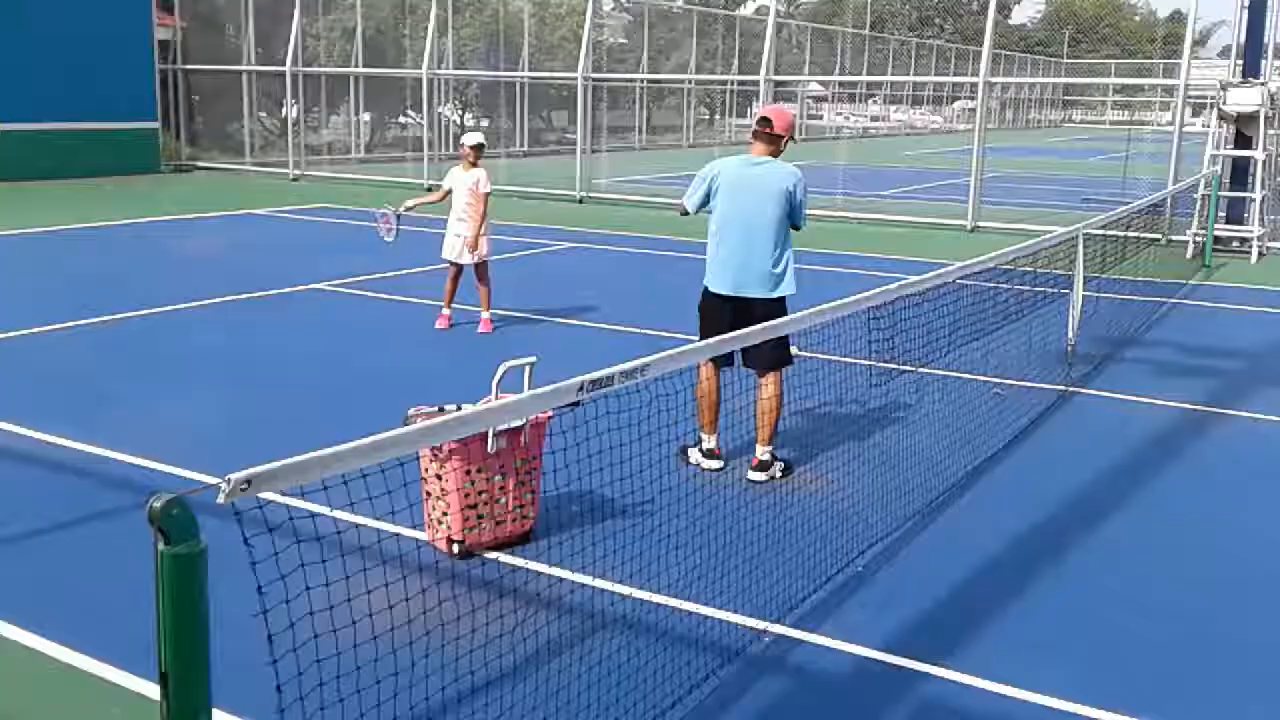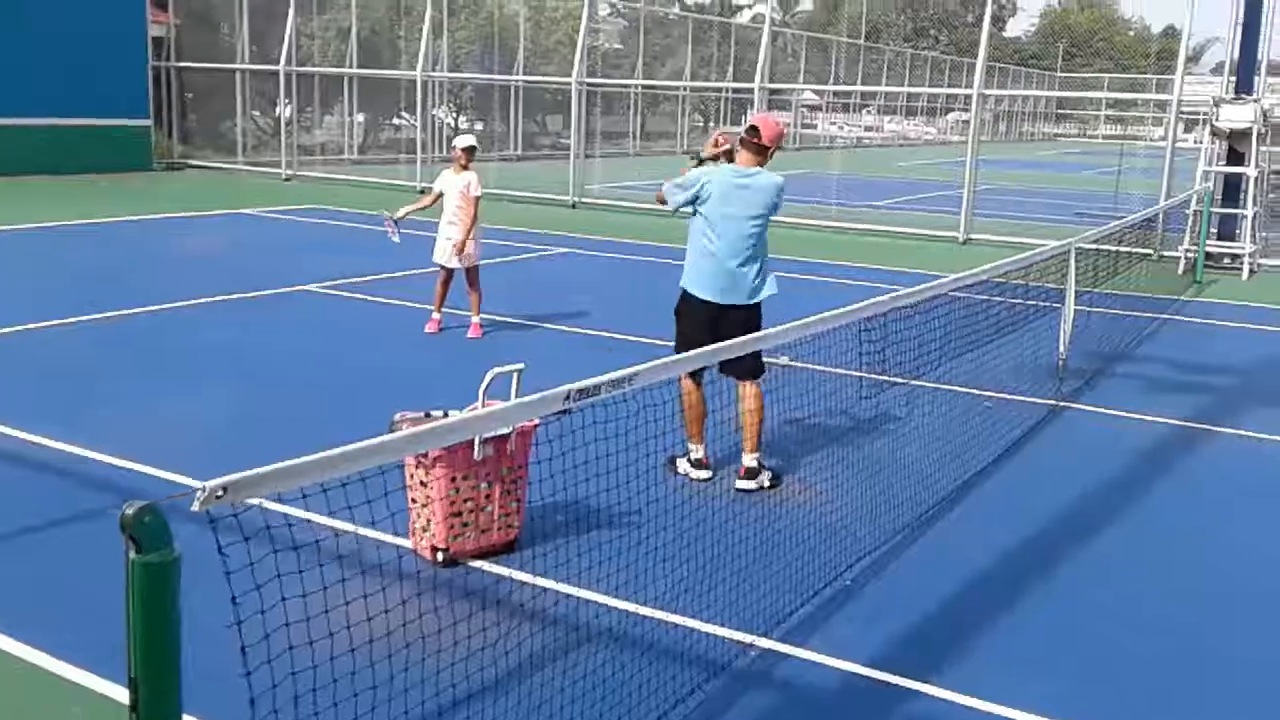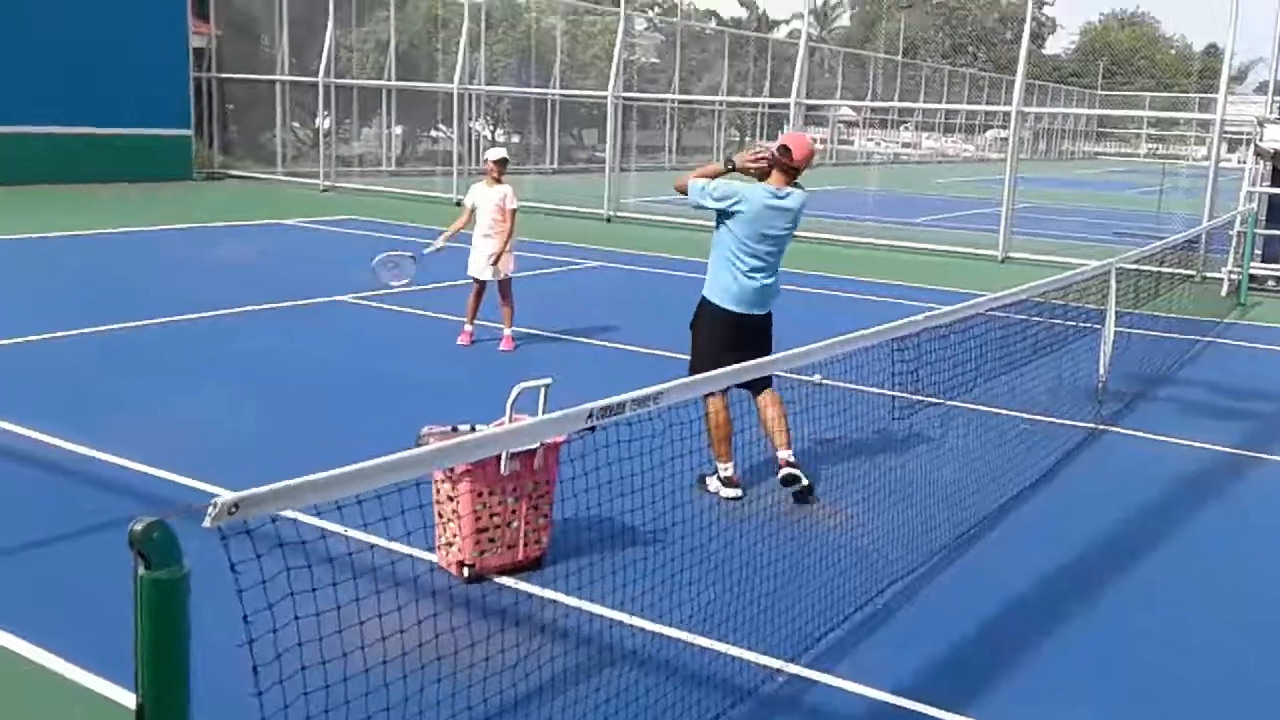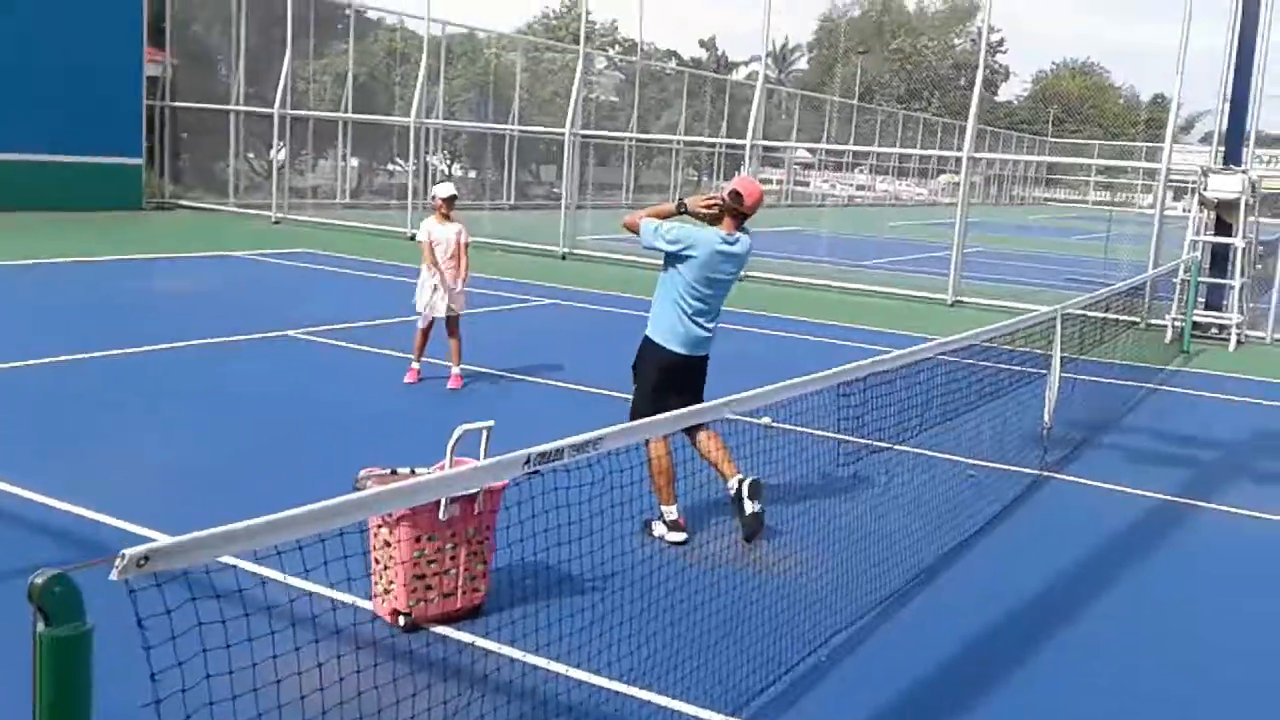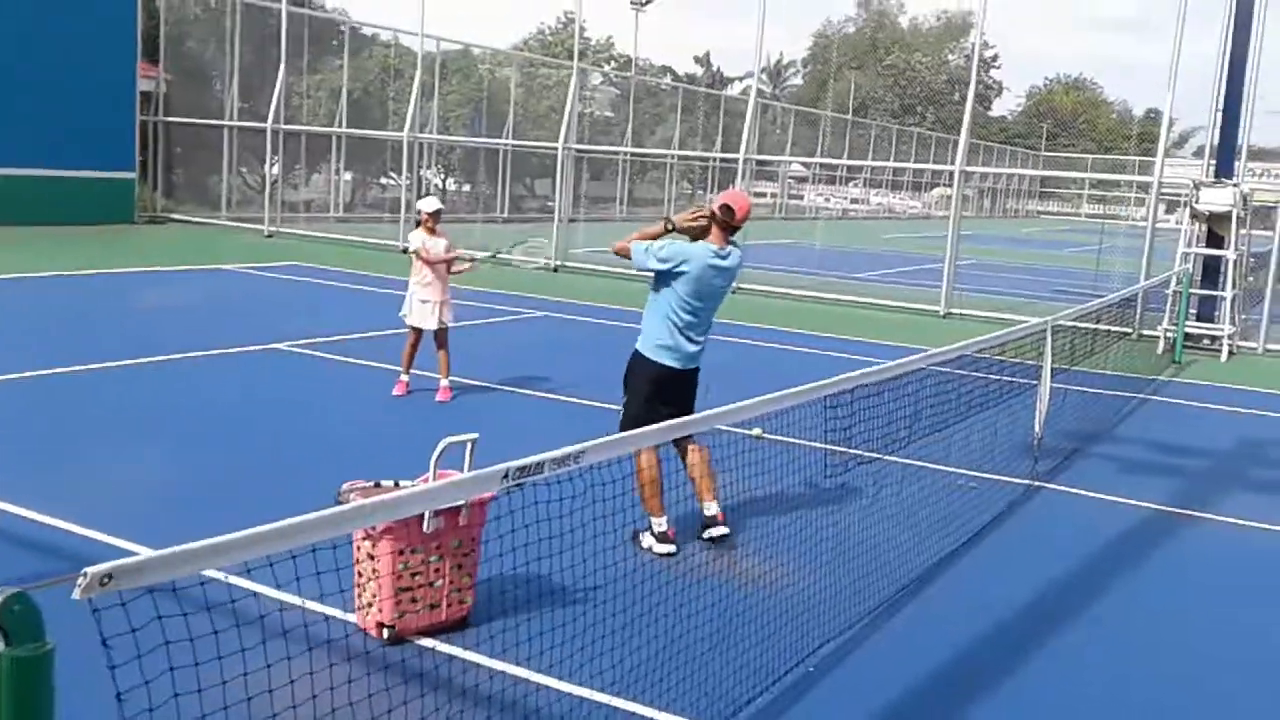
dt=0.2s
person 1, frame 1
left shoulder: (718, 169)
right shoulder: (791, 176)
left elbow: (685, 207)
right elbow: (796, 224)
left hip: (720, 286)
right hip: (768, 290)
left knee: (709, 363)
right knee: (769, 373)
left ankle: (708, 448)
right ankle: (763, 459)
person 1, frame 2
left shoulder: (705, 178)
right shoulder: (774, 184)
left elbow: (663, 196)
left wrist: (703, 158)
right wrist: (730, 160)
left hip: (700, 294)
right hip: (745, 297)
left knee: (691, 375)
right knee: (749, 379)
left ankle: (697, 458)
right ankle: (751, 466)
person 1, frame 3
left shoulder: (738, 194)
right shoulder: (797, 201)
left elbow: (681, 184)
left wrist: (732, 164)
right wrist: (762, 174)
left hip: (720, 305)
right hip: (759, 309)
left knee: (713, 390)
right knee: (761, 386)
left ankle: (725, 475)
right ankle: (786, 459)
person 1, frame 4
left shoulder: (689, 238)
right shoulder: (743, 246)
left elbow: (631, 220)
left wrist: (684, 206)
right wrist: (710, 218)
left hip: (662, 346)
right hip: (698, 350)
left knee: (655, 432)
right knee: (696, 425)
left ankle: (671, 519)
right ankle: (739, 483)
person 1, frame 5
left shoulder: (680, 253)
right shoulder: (734, 259)
left elbow: (620, 248)
left wrist: (669, 224)
right wrist: (695, 232)
left hip: (653, 360)
right hip: (688, 363)
left knee: (645, 444)
right knee: (686, 440)
left ankle: (660, 531)
right ankle: (713, 515)
person 2, frame 1
left shoulder: (481, 174)
right shoulder: (454, 172)
left elbow: (483, 209)
right elbow: (440, 195)
left wrist: (475, 236)
right wrist: (415, 202)
left hip: (474, 232)
right hip: (455, 230)
left knee: (481, 275)
right knee: (453, 273)
left ankle: (486, 317)
right ankle: (446, 313)
person 2, frame 2
left shoulder: (472, 178)
right shoulder: (445, 175)
left elbow: (473, 213)
right elbow: (430, 199)
left wrist: (463, 238)
right wrist: (407, 209)
left hip: (465, 236)
right hip: (446, 234)
left knee: (472, 279)
right knee: (444, 277)
left ankle: (476, 321)
right ankle: (436, 316)
person 2, frame 3
left shoulder: (506, 191)
right shoulder: (476, 189)
left elbow: (509, 225)
right elbow: (465, 218)
left wrist: (501, 249)
right wrist: (446, 235)
left hip: (499, 248)
right hip: (478, 247)
left knee: (505, 291)
right knee: (477, 289)
left ankle: (508, 334)
right ankle: (468, 329)
person 2, frame 4
left shoulder: (459, 226)
right shoulder: (427, 224)
left elbow: (463, 257)
right elbow: (427, 254)
left wrist: (462, 279)
right wrist: (438, 273)
left hip: (453, 285)
right hip: (431, 282)
left knee: (453, 329)
right knee: (424, 326)
left ankle: (456, 372)
right ankle: (415, 367)
person 2, frame 5
left shoulder: (443, 239)
right shoulder: (415, 237)
left elbow: (448, 269)
right elbow: (430, 259)
left wrist: (463, 266)
right wrist: (456, 255)
left hip: (441, 297)
right hip: (419, 295)
left knee: (442, 341)
right knee: (413, 340)
left ankle: (444, 384)
right ankle: (403, 379)
